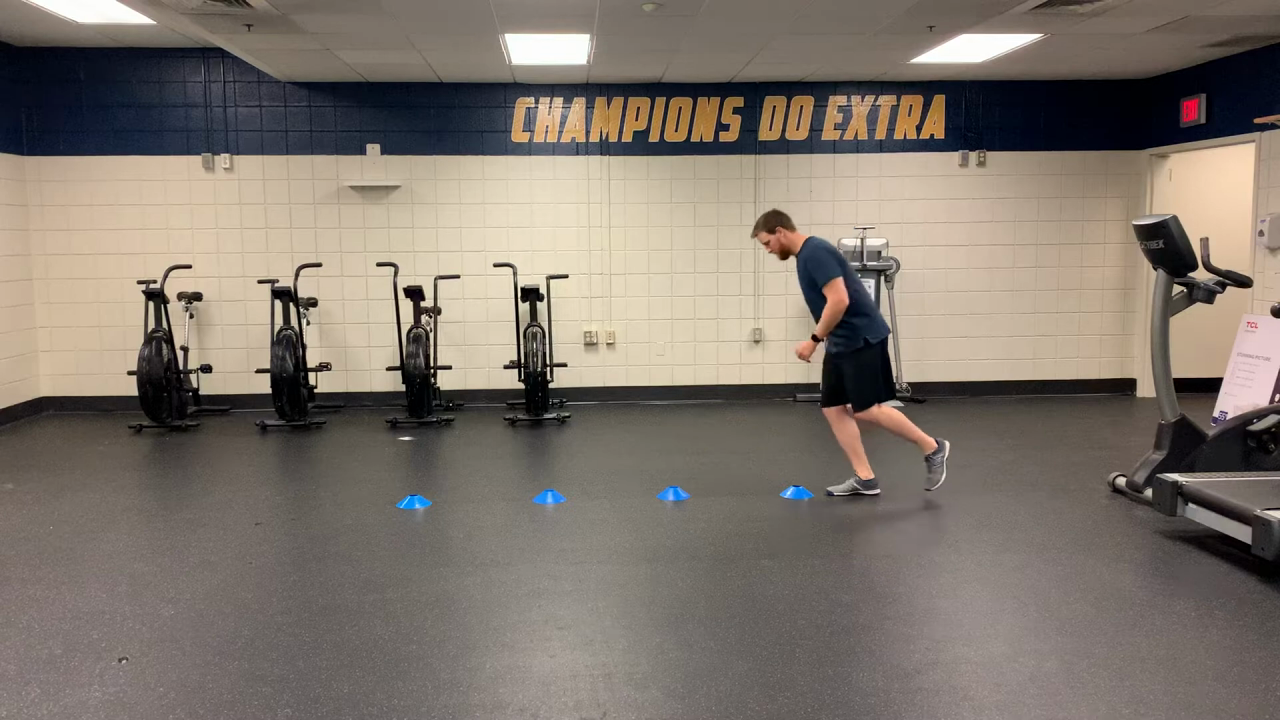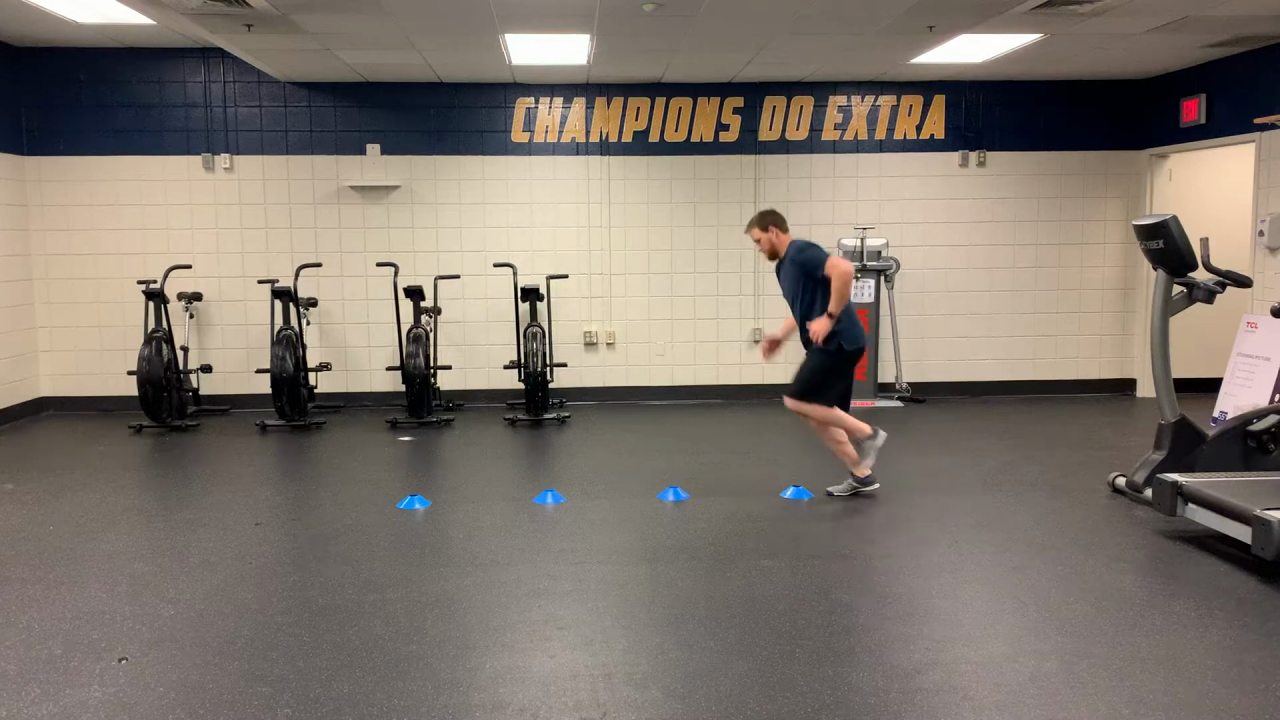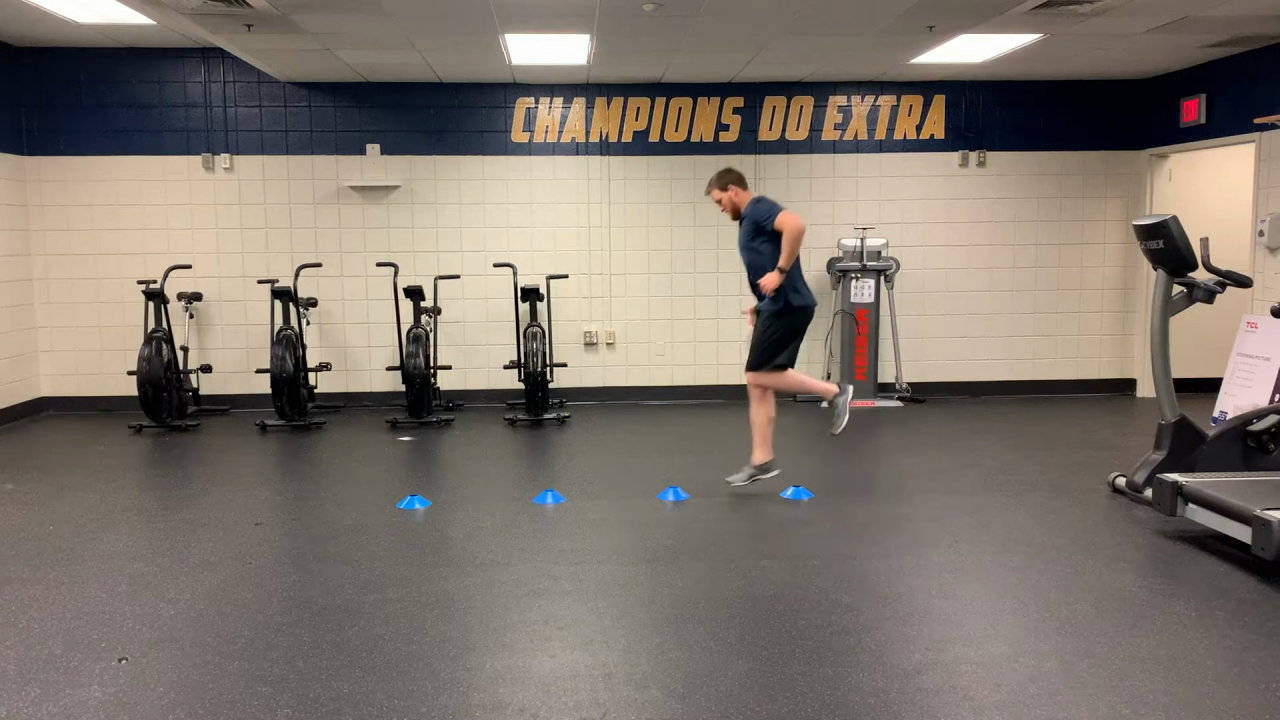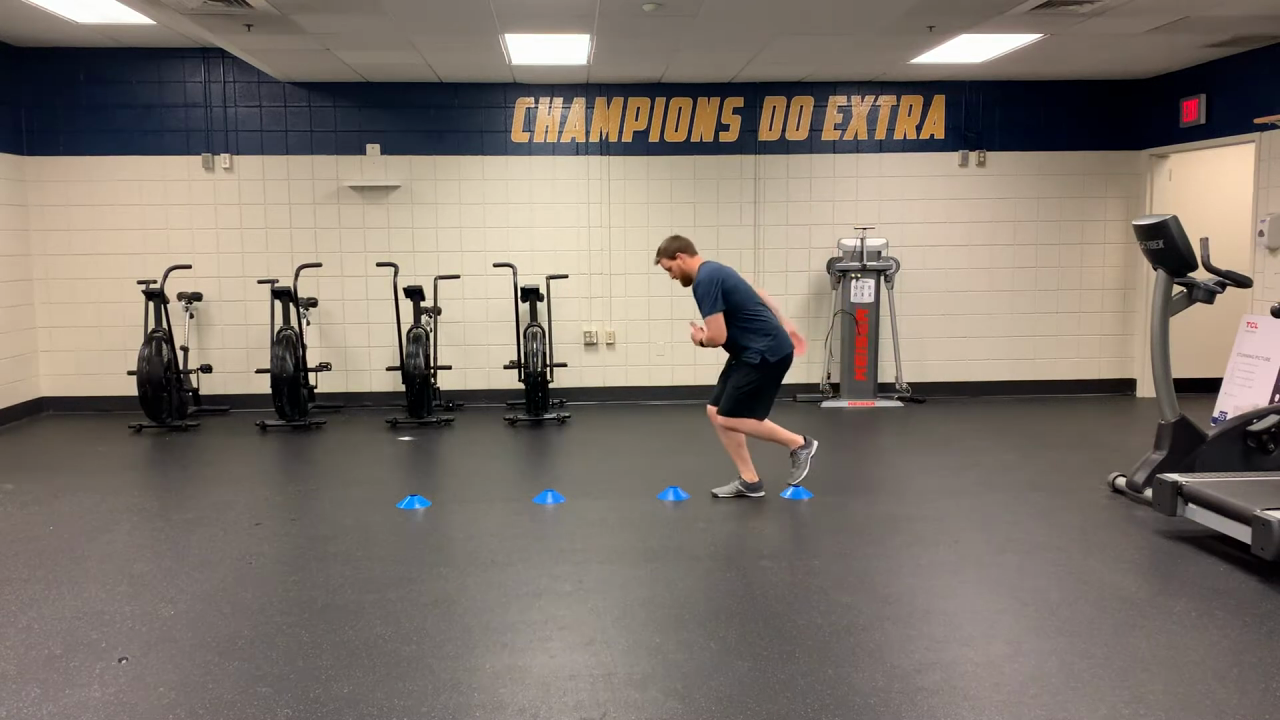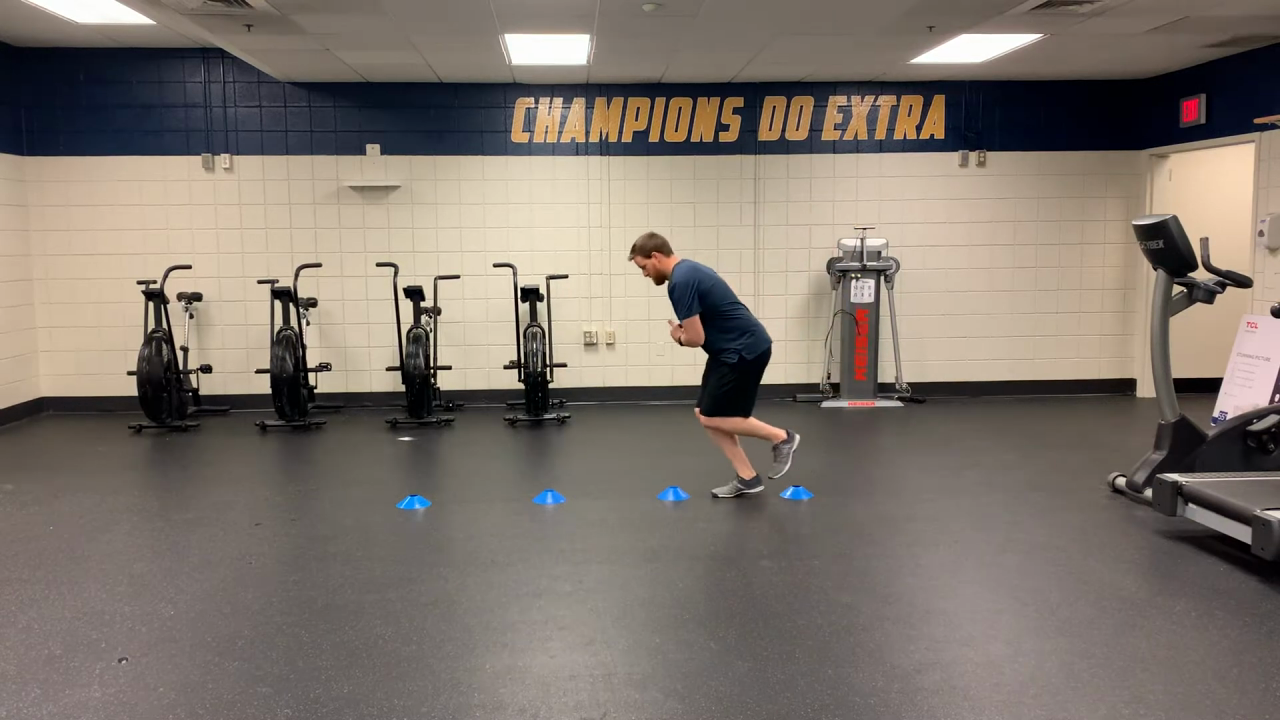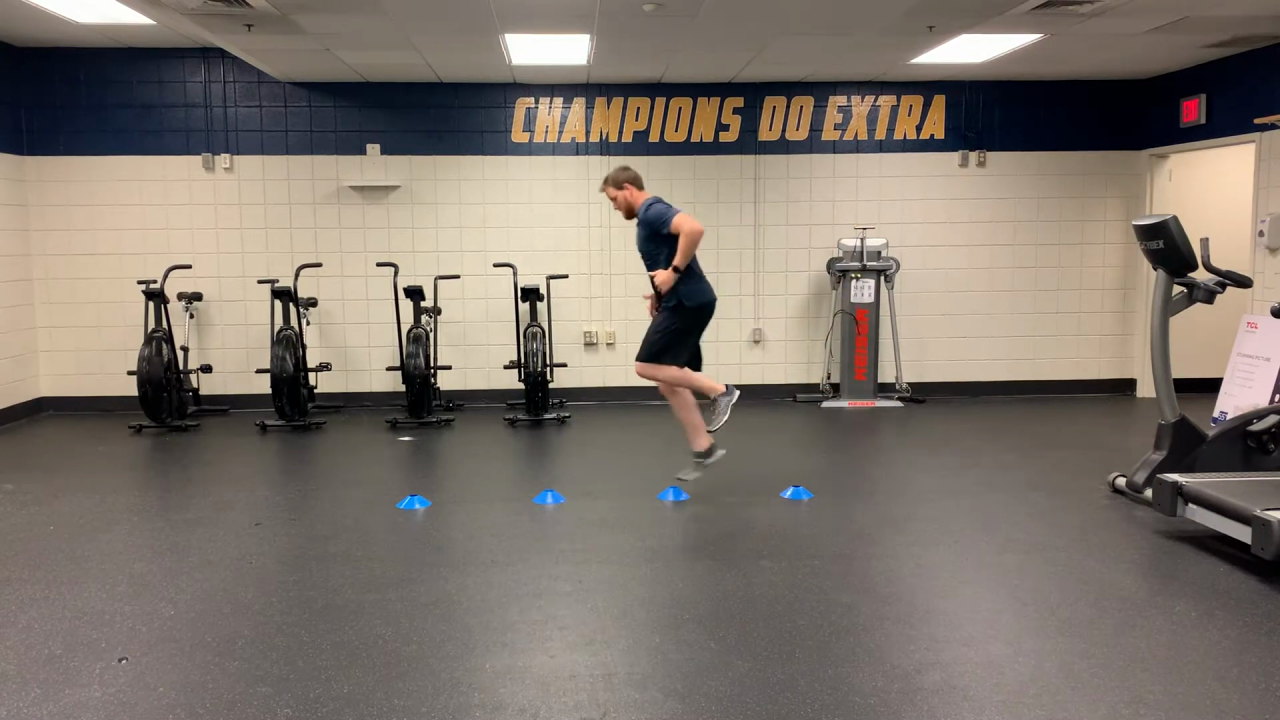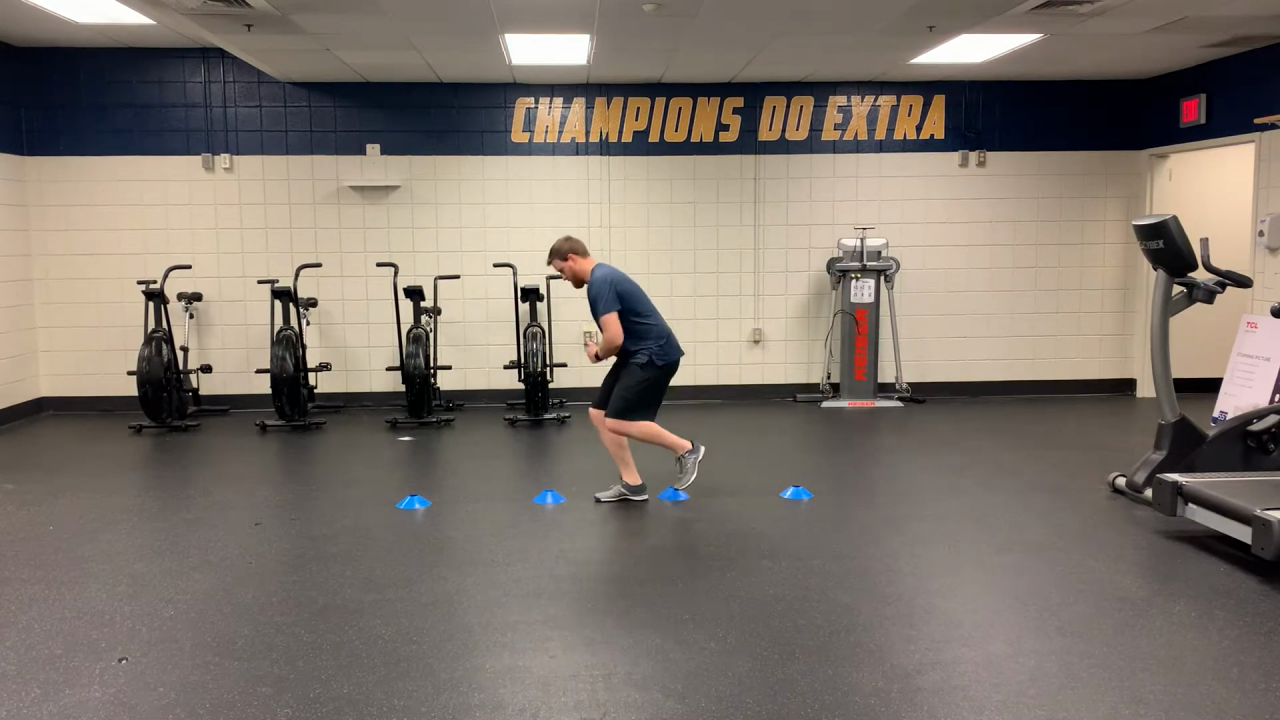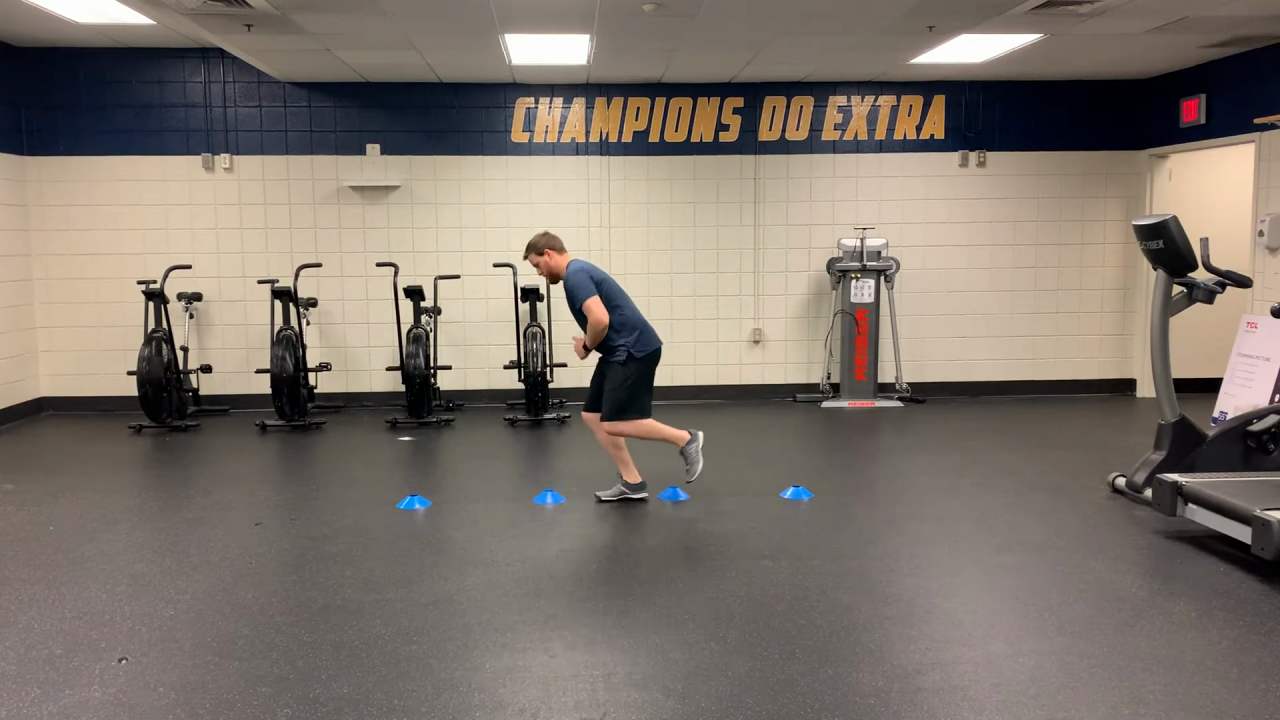
dt=0.4s
person 1, frame 1
left shoulder: (815, 253)
right shoulder: (806, 255)
left elbow: (840, 301)
left wrist: (814, 340)
right wrist: (825, 341)
left hip: (862, 339)
right hip: (842, 343)
left knee: (867, 410)
right knee: (833, 409)
left ankle: (932, 448)
right ankle: (864, 478)
person 1, frame 2
left shoulder: (801, 253)
right shoulder: (785, 265)
left elbow: (844, 270)
left wrist: (830, 318)
right wrist: (780, 336)
left hip: (839, 342)
right hip: (827, 344)
left knee: (797, 401)
right knee: (817, 414)
left ankle: (864, 433)
right ankle: (862, 475)
person 1, frame 3
left shoulder: (759, 208)
right shoulder: (749, 220)
left elbow: (795, 226)
left wrist: (780, 272)
right wrist: (759, 306)
left hip: (787, 305)
right hip: (776, 307)
left knee: (758, 376)
right knee: (758, 384)
left ankle: (833, 392)
right ankle: (761, 461)
person 1, frame 4
left shoulder: (705, 280)
right shoulder: (713, 272)
left elbow: (718, 336)
right elbow: (760, 296)
left wrist: (701, 339)
right wrist: (786, 325)
left hip: (764, 354)
right hip: (754, 352)
left knee: (729, 419)
right knee: (716, 413)
left ankle: (799, 443)
right ankle: (749, 481)
person 1, frame 5
left shoulder: (681, 282)
right shoulder: (688, 271)
left elbow: (695, 338)
left wrist: (678, 337)
left hip: (743, 351)
right hip: (735, 348)
left knee: (712, 418)
right knee: (706, 414)
left ankle: (782, 438)
right ankle: (747, 478)
person 1, frame 6
left shoulder: (651, 210)
right shoulder: (649, 216)
left elbow: (694, 228)
left wrist: (674, 271)
right wrist: (658, 295)
left hip: (686, 301)
right hip: (684, 302)
left knee: (647, 367)
right knee: (670, 379)
left ankle: (719, 391)
right ankle: (704, 447)
person 1, frame 7
left shoulder: (600, 283)
right shoulder: (603, 277)
left elbow: (615, 338)
left wrist: (598, 353)
right wrist: (603, 351)
left hip: (654, 355)
right hip: (641, 354)
left knee: (617, 422)
right knee: (599, 414)
left ankle: (686, 449)
right ankle: (633, 484)
person 1, frame 8
left shoulder: (574, 276)
right shoulder: (579, 272)
left elbow: (600, 320)
left wrist: (585, 345)
left hip: (633, 350)
right hip: (621, 351)
left knee: (615, 424)
right knee: (592, 416)
left ankle: (686, 440)
right ankle: (632, 483)
